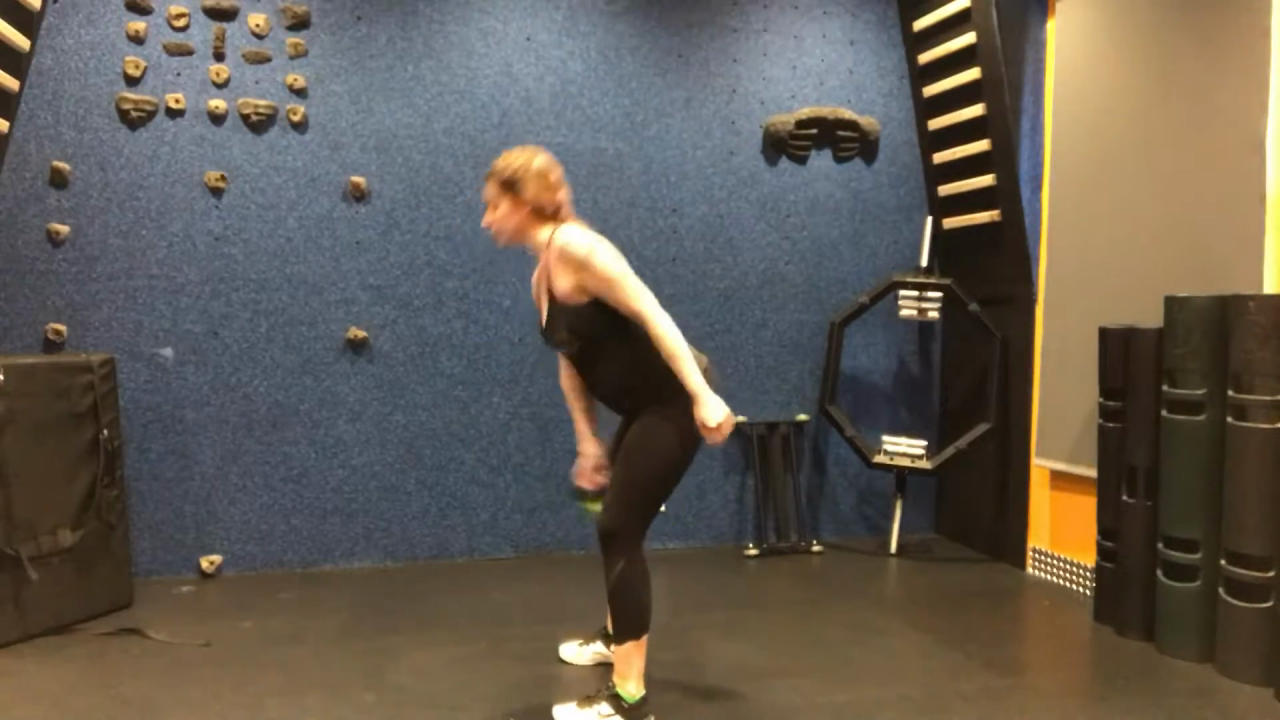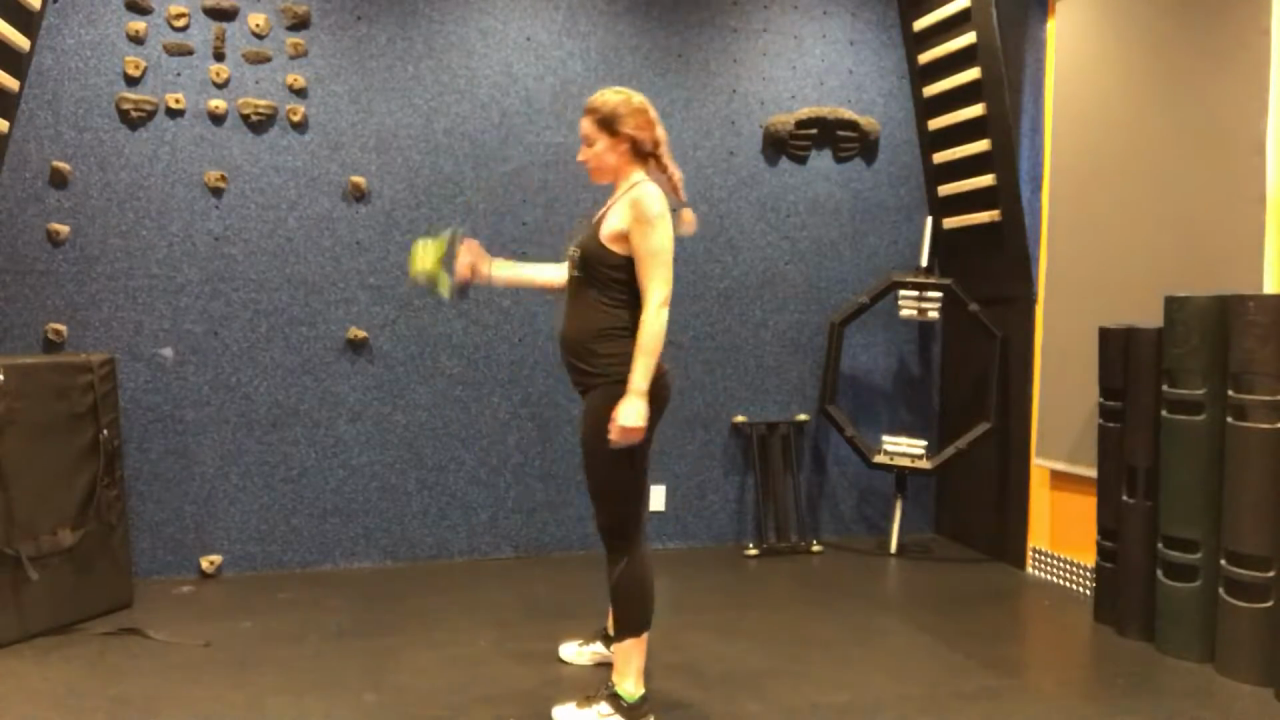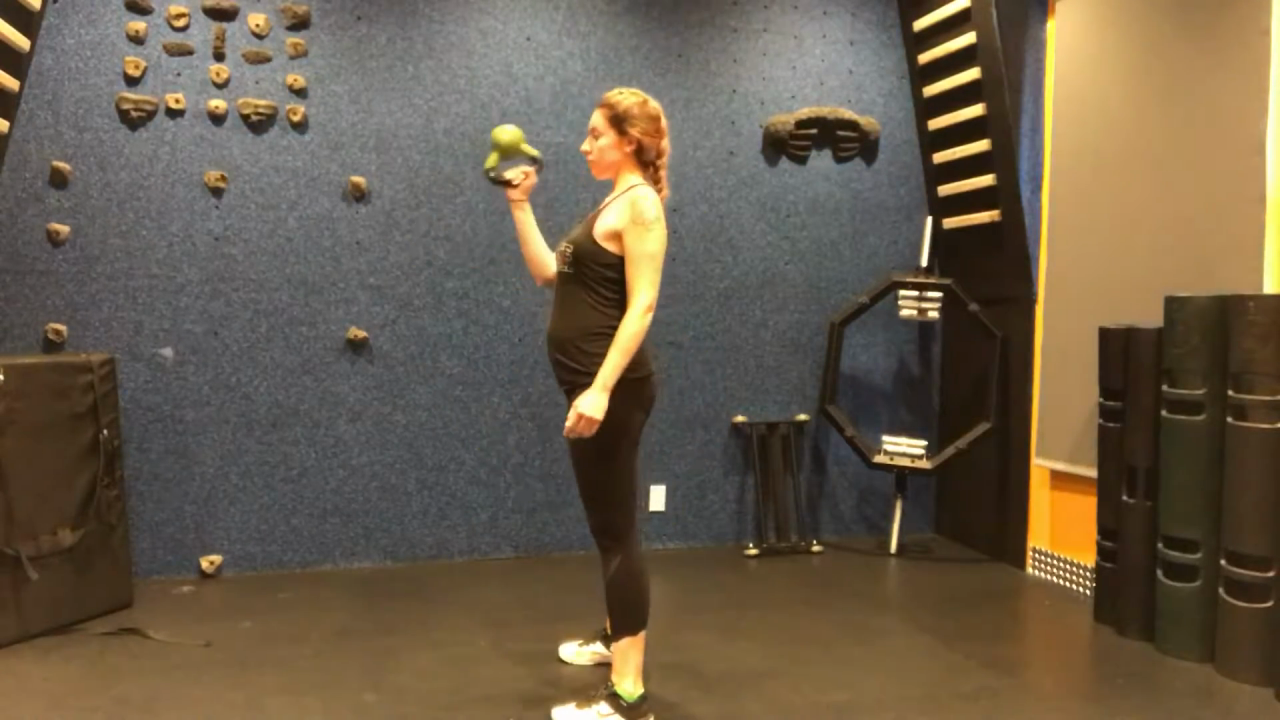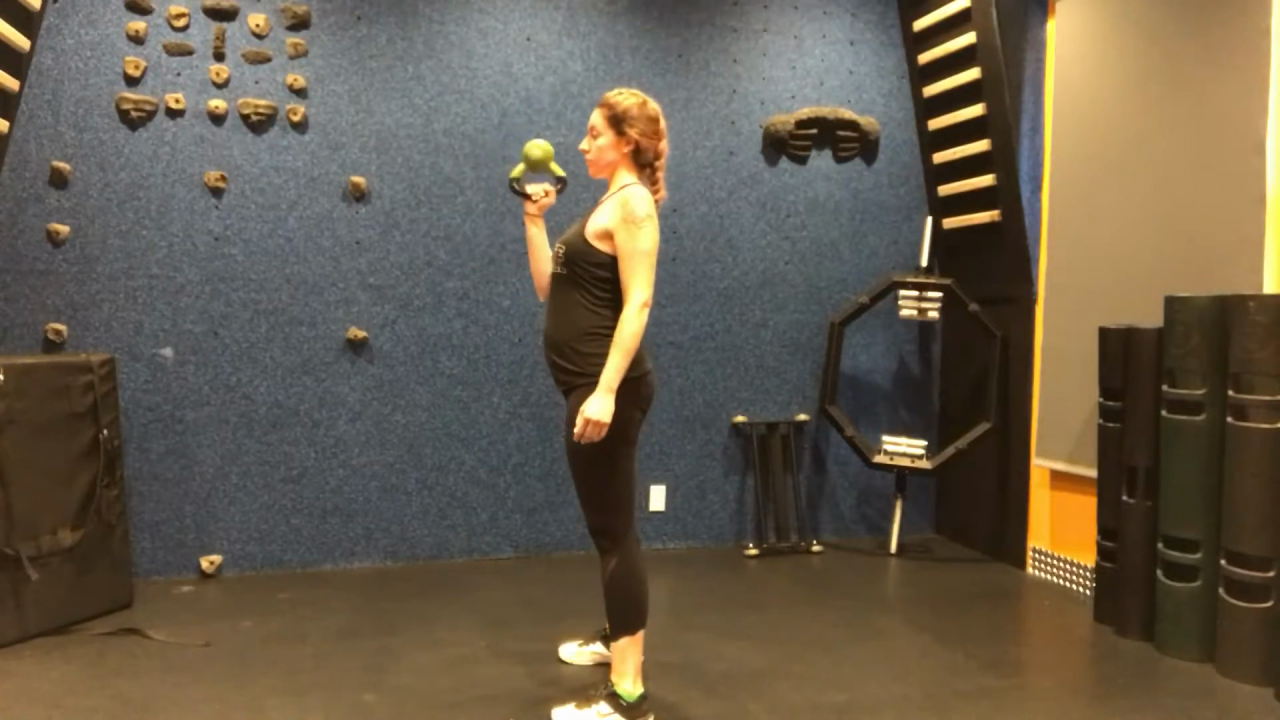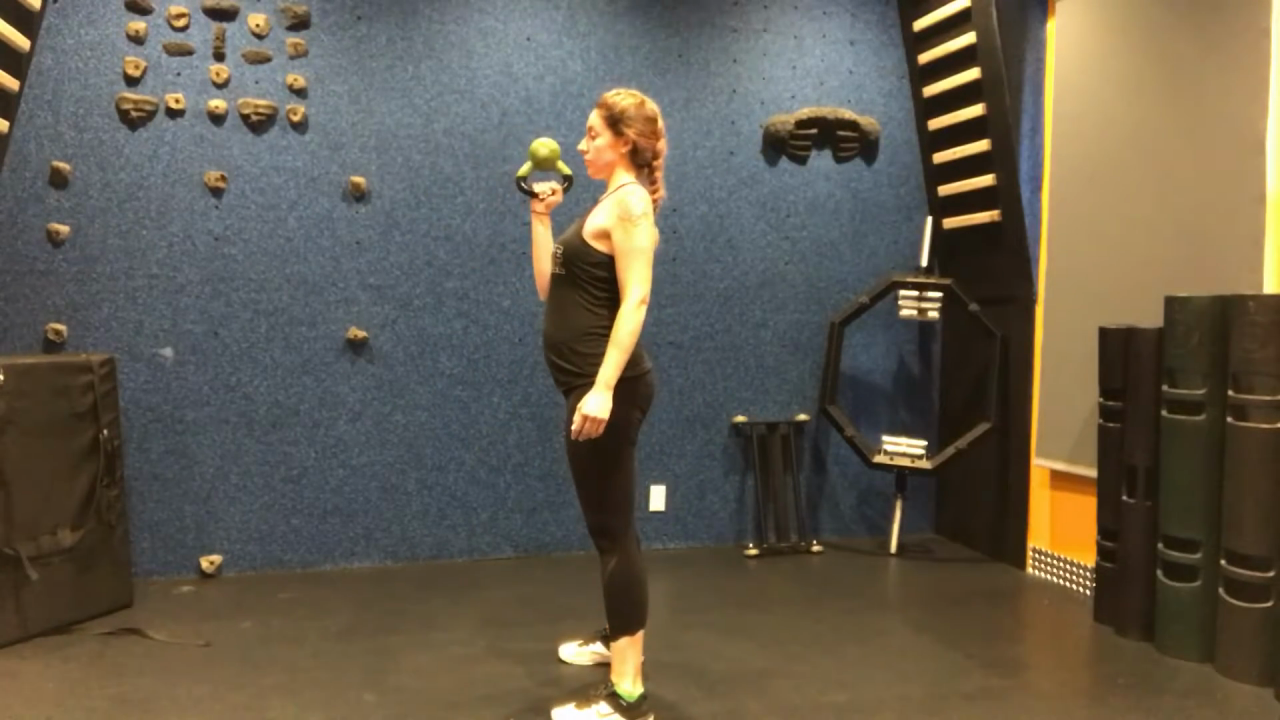
dt=0.3s
person 1, frame 1
left shoulder: (575, 247)
right shoulder: (542, 275)
left elbow: (651, 316)
right elbow: (572, 364)
left wrist: (702, 395)
right wrist: (589, 443)
left hip: (675, 402)
right hip: (646, 407)
left knee: (619, 529)
right knee: (613, 514)
right ankle: (616, 634)
person 1, frame 2
left shoulder: (645, 200)
right shoulder: (617, 201)
left elbow: (656, 304)
right elbow: (571, 276)
left wrist: (637, 395)
right wrist: (490, 271)
left hip: (623, 387)
right hip: (600, 384)
left knee: (621, 529)
right knee: (611, 522)
right ankle: (616, 634)
person 1, frame 3
left shoulder: (638, 203)
right shoulder: (612, 203)
left elbow: (642, 307)
right elbow: (551, 273)
left wrist: (601, 390)
right wrist: (520, 206)
left hip: (611, 386)
right hip: (591, 383)
left knee: (614, 529)
right knee: (608, 522)
right ankle: (618, 634)
person 1, frame 4
left shoulder: (632, 203)
right shoulder: (607, 204)
left elbow: (638, 304)
right elbow: (549, 288)
left wrist: (606, 392)
right wrist: (534, 220)
left hip: (607, 387)
right hip: (589, 383)
left knee: (613, 529)
right knee: (607, 523)
right ankle: (618, 635)
person 1, frame 5
left shoulder: (629, 201)
right shoulder: (605, 204)
left elbow: (635, 301)
right elbow: (549, 288)
left wrist: (604, 388)
right wrist: (540, 217)
left hip: (608, 385)
right hip: (589, 383)
left knee: (612, 529)
right knee: (607, 524)
right ankle: (618, 636)
